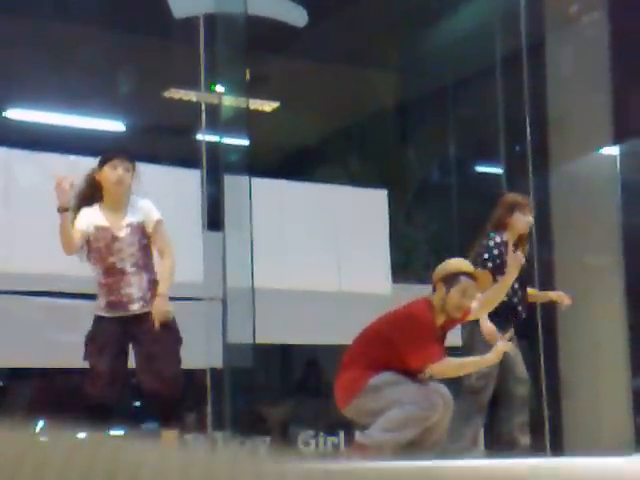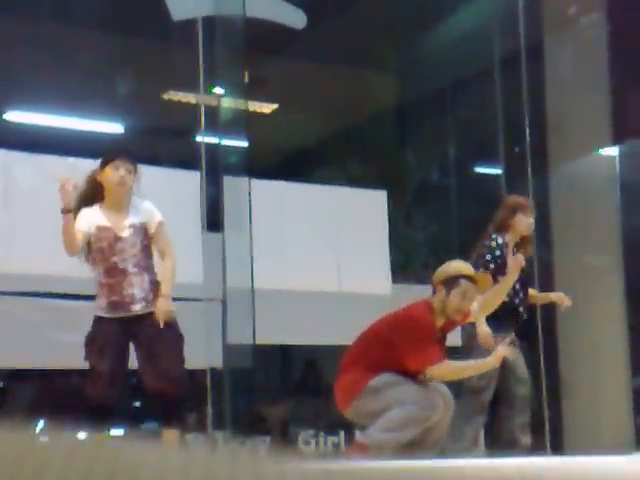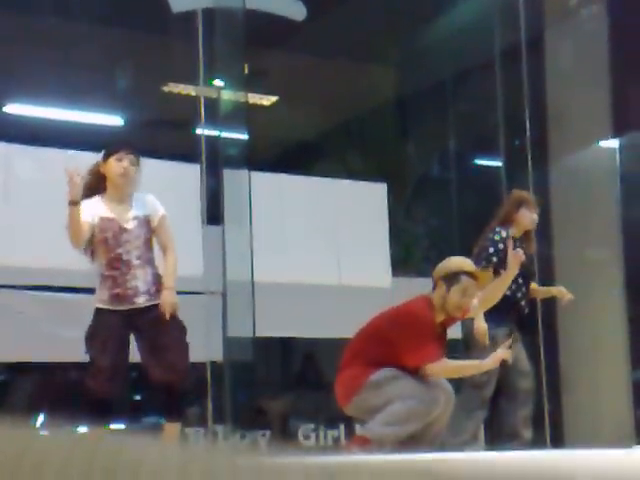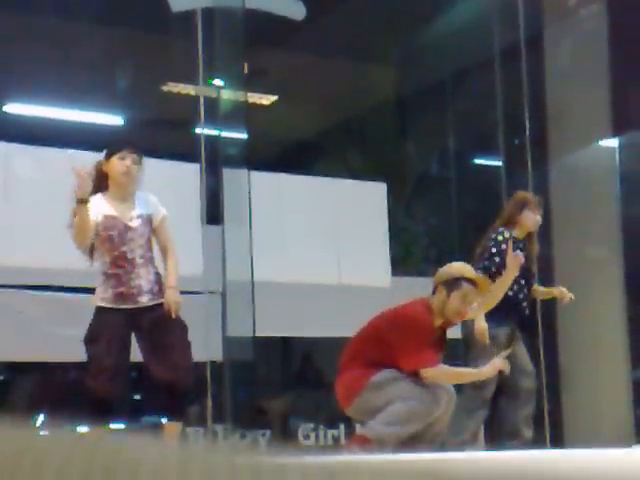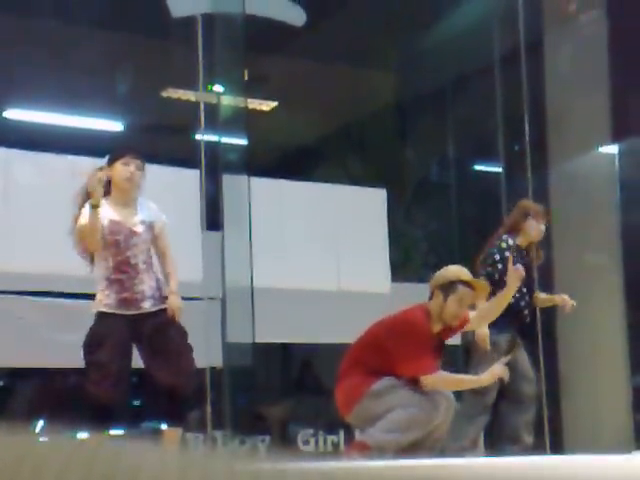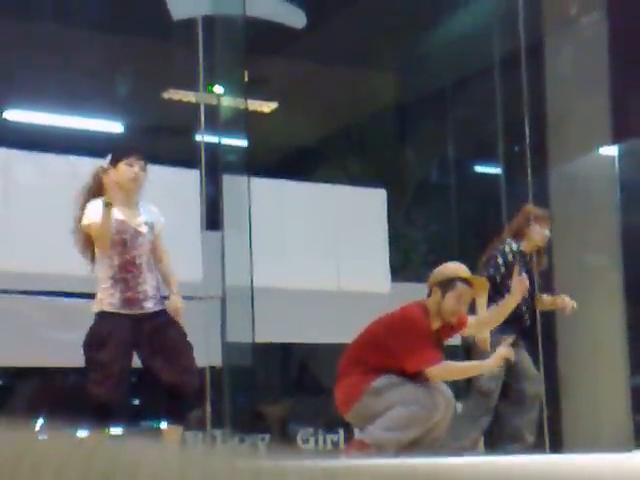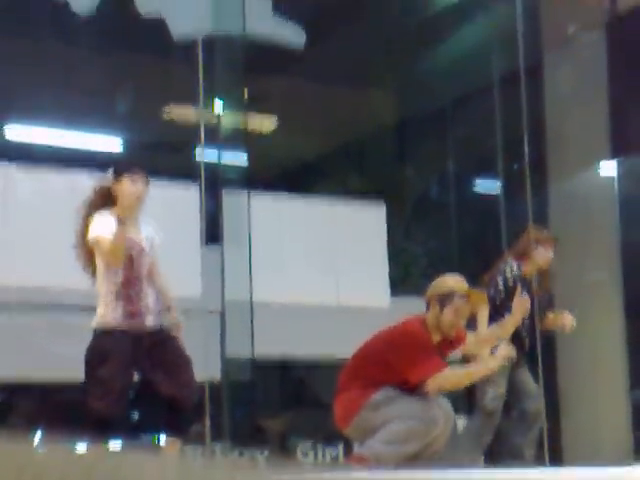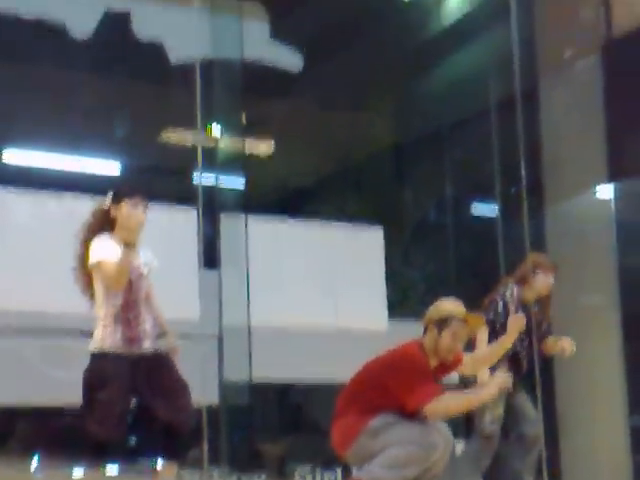
dt=0.1s
person 1, frame 1
left shoulder: (144, 208)
right shoulder: (89, 215)
left elbow: (167, 255)
right elbow: (70, 248)
left wrist: (162, 295)
right wrist: (65, 208)
left hip: (148, 310)
right hip: (108, 314)
left knee: (165, 378)
right knee: (100, 387)
person 1, frame 2
left shoulder: (145, 210)
right shoulder: (89, 216)
left elbow: (168, 256)
right elbow: (72, 250)
left wrist: (165, 295)
right wrist: (67, 209)
left hip: (149, 310)
right hip: (108, 314)
left knee: (169, 378)
right knee: (101, 385)
left ankle: (170, 448)
person 1, frame 3
left shoulder: (148, 203)
right shoulder: (91, 206)
left elbow: (169, 250)
right elbow: (77, 242)
left wrist: (169, 287)
right wrist: (74, 200)
left hip: (152, 302)
right hip: (109, 307)
left knee: (174, 370)
right knee: (103, 379)
person 1, frame 4
left shoulder: (149, 202)
right shoulder: (94, 205)
left elbow: (168, 249)
right elbow: (82, 240)
left wrist: (171, 286)
right wrist: (82, 198)
left hip: (153, 302)
right hip: (111, 306)
left knee: (177, 371)
right knee: (103, 380)
person 1, frame 5
left shoulder: (149, 209)
right shoulder: (96, 209)
left elbow: (165, 256)
right elbow: (91, 245)
left wrist: (173, 292)
right wrist: (94, 201)
left hip: (154, 308)
right hip: (112, 311)
left knee: (181, 375)
right knee: (106, 387)
person 1, frame 6
left shoulder: (149, 211)
right shoulder: (97, 207)
right elbow: (102, 244)
left wrist: (174, 293)
right wrist: (109, 201)
left hip: (152, 309)
right hip: (114, 311)
left knee: (184, 377)
right knee: (107, 388)
person 1, frame 7
left shoulder: (146, 227)
right shoulder: (101, 221)
right elbow: (113, 257)
left wrist: (171, 309)
right wrist: (123, 217)
left hip: (151, 326)
right hip: (114, 327)
left knee: (183, 391)
right knee: (107, 402)
person 1, frame 8
left shoulder: (143, 252)
right shoulder: (102, 245)
right elbow: (116, 281)
left wrist: (167, 334)
right wrist: (128, 241)
left hip: (147, 350)
right hip: (112, 350)
left knee: (178, 416)
right knee: (107, 427)
person 2, frame 1
left shoulder: (516, 249)
right shoulder: (492, 243)
left wrist: (549, 295)
right wrist: (484, 321)
left hip: (505, 330)
right hip: (486, 329)
left knee: (518, 387)
right knee: (478, 391)
left ankle: (513, 449)
right ankle: (463, 452)
person 2, frame 2
left shoulder: (517, 251)
right shoulder: (494, 244)
left wrist: (550, 297)
right wrist: (480, 323)
left hip: (506, 330)
right hip: (489, 328)
left knee: (519, 388)
right knee: (479, 391)
left ankle: (513, 449)
right ankle: (462, 452)
person 2, frame 3
left shoulder: (521, 245)
right shoulder: (497, 238)
right elbow: (479, 278)
left wrist: (551, 291)
right wrist: (478, 318)
left hip: (508, 325)
right hip: (490, 323)
left knee: (522, 382)
right knee: (481, 385)
left ankle: (514, 443)
right ankle: (462, 445)
person 2, frame 4
left shoulder: (523, 246)
right shoulder: (500, 238)
left elbow: (527, 289)
left wrist: (553, 291)
right wrist: (479, 318)
left hip: (509, 325)
right hip: (491, 322)
left knee: (524, 381)
right knee: (482, 385)
left ankle: (515, 442)
right ankle: (461, 445)
person 2, frame 5
left shoulder: (527, 255)
right shoulder: (503, 245)
left elbow: (529, 296)
left wrist: (555, 299)
left hip: (510, 331)
right hip: (492, 329)
left knee: (526, 387)
right knee: (483, 390)
left ankle: (515, 447)
right ankle: (461, 450)
person 2, frame 6
left shoulder: (531, 259)
right shoulder: (506, 250)
left elbow: (536, 299)
right elbow: (484, 284)
left wrist: (558, 300)
left hip: (512, 334)
right hip: (494, 331)
left knee: (531, 386)
right knee: (487, 390)
left ankle: (514, 446)
right ankle: (462, 447)
person 2, frame 7
left shoulder: (535, 281)
right shoulder: (509, 270)
left elbow: (544, 318)
right elbow: (485, 303)
left wrist: (561, 319)
left hip: (514, 353)
left knee: (532, 404)
right knee: (490, 406)
left ankle: (513, 461)
person 2, frame 8
left shoulder: (535, 308)
right shoulder: (509, 294)
left elbow: (543, 343)
right elbow: (485, 328)
left wrist: (561, 344)
left hip: (513, 376)
left knee: (531, 428)
right knee: (490, 430)
person 3, frame 1
left shoulder: (443, 311)
right shoulder: (417, 316)
left elbow: (482, 307)
right elbow: (438, 367)
left wrist: (511, 273)
right wrist: (489, 358)
left hip: (384, 383)
right hip: (358, 386)
left knee: (441, 401)
right knee: (429, 401)
right ankle: (363, 451)
person 3, frame 2
left shoulder: (443, 313)
right shoulder: (417, 318)
left elbow: (482, 308)
right elbow: (436, 370)
left wrist: (511, 276)
right wrist: (488, 362)
left hip: (384, 386)
right hip: (358, 388)
left knee: (442, 402)
right knee: (430, 400)
right ankle: (363, 451)
person 3, frame 3
left shoulder: (443, 308)
right shoulder: (416, 314)
left elbow: (482, 303)
right elbow: (434, 368)
left wrist: (511, 271)
right wrist: (486, 363)
left hip: (385, 381)
right hip: (358, 384)
left knee: (442, 396)
right knee: (432, 395)
right ankle: (364, 444)
person 3, frame 4
left shoulder: (442, 312)
right shoulder: (415, 318)
left elbow: (481, 305)
right elbow: (430, 372)
left wrist: (509, 274)
right wrist: (482, 372)
left hip: (386, 383)
right hip: (358, 386)
left knee: (443, 396)
right knee: (433, 395)
right ankle: (364, 443)
person 3, frame 5
left shoulder: (441, 318)
right shoulder: (413, 323)
left elbow: (480, 317)
right elbow: (429, 379)
left wrist: (511, 287)
right wrist: (482, 379)
left hip: (385, 391)
right hip: (358, 394)
left knee: (442, 403)
right knee: (433, 402)
right ankle: (363, 450)
person 3, frame 6
left shoulder: (442, 317)
right shoulder: (412, 319)
left elbow: (479, 324)
right elbow: (436, 372)
left wrist: (514, 297)
right wrist: (487, 364)
left hip: (383, 387)
right hip: (357, 391)
left knee: (442, 400)
right knee: (433, 400)
right ankle: (364, 448)
person 3, frame 7
left shoulder: (441, 331)
right shoulder: (412, 334)
left elbow: (477, 343)
right elbow: (439, 380)
left wrist: (515, 316)
right wrist: (491, 365)
left hip: (383, 402)
right hip: (357, 406)
left knee: (442, 415)
right knee: (431, 415)
right ankle: (363, 463)
person 3, frame 8
left shoulder: (438, 355)
right shoulder: (411, 358)
left elbow: (475, 363)
right elbow: (435, 407)
left wrist: (510, 336)
right wrist: (486, 392)
right hip: (355, 431)
left knee: (439, 437)
right knee: (430, 439)
